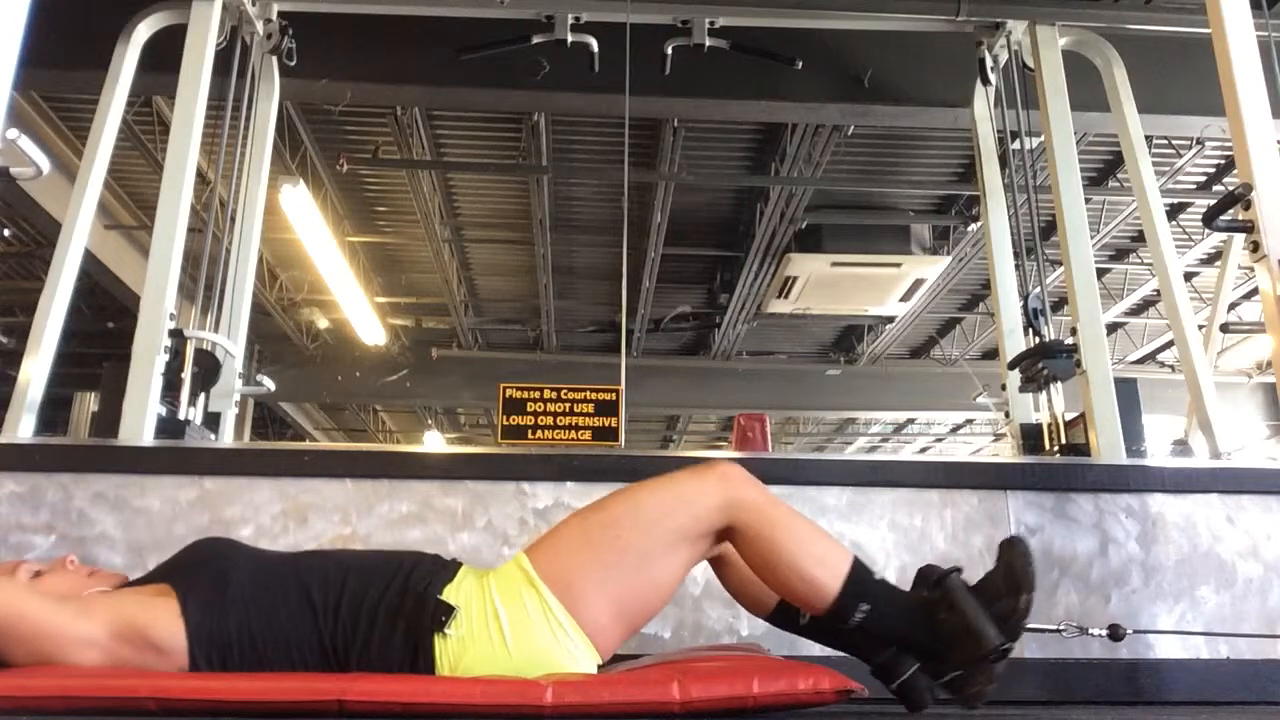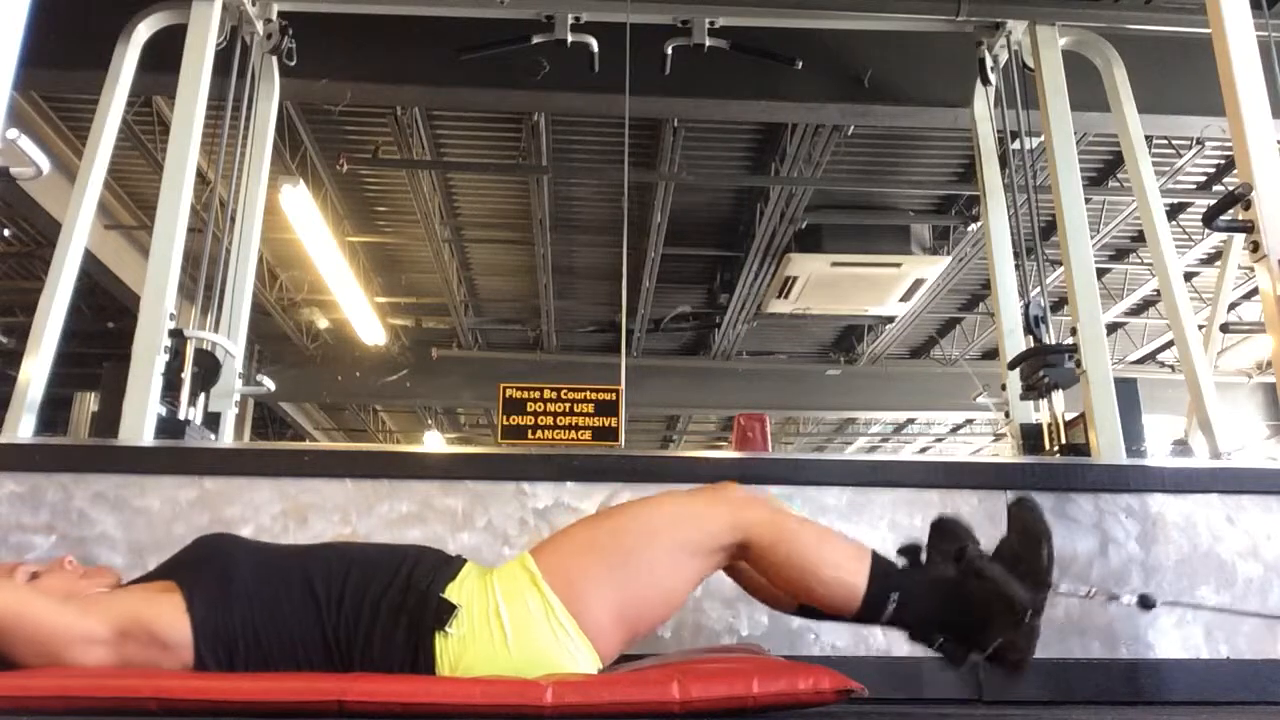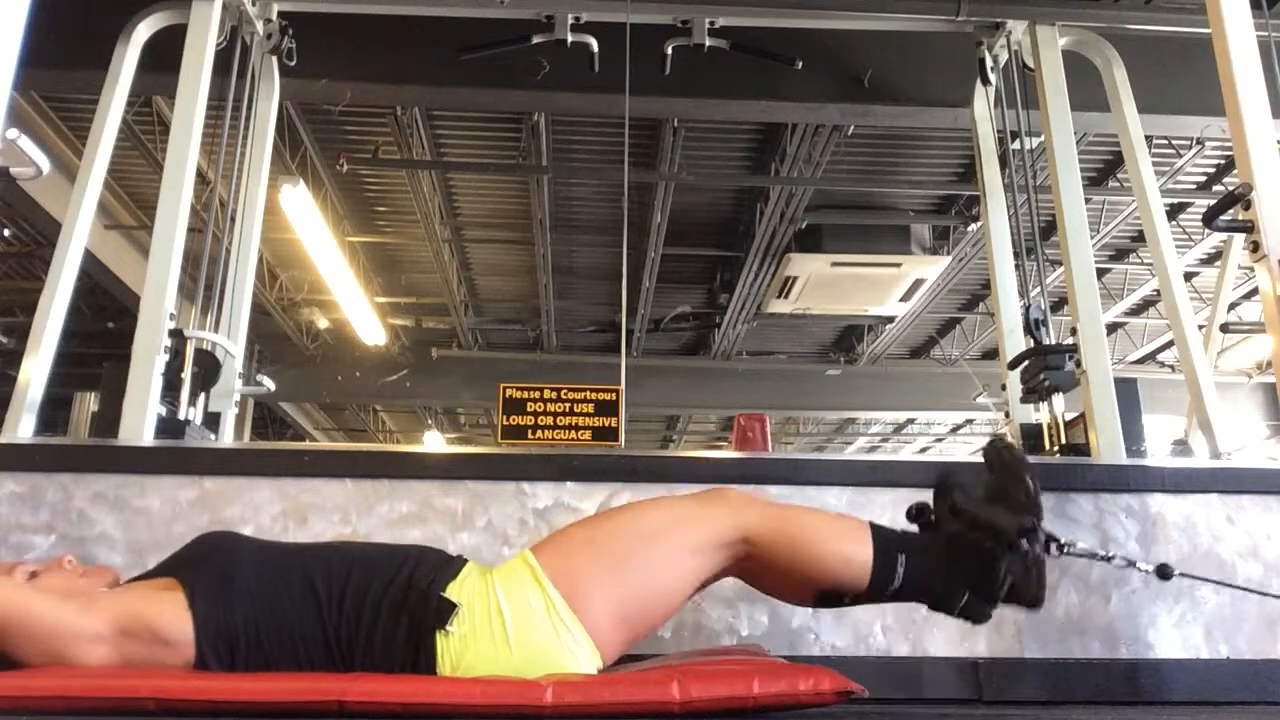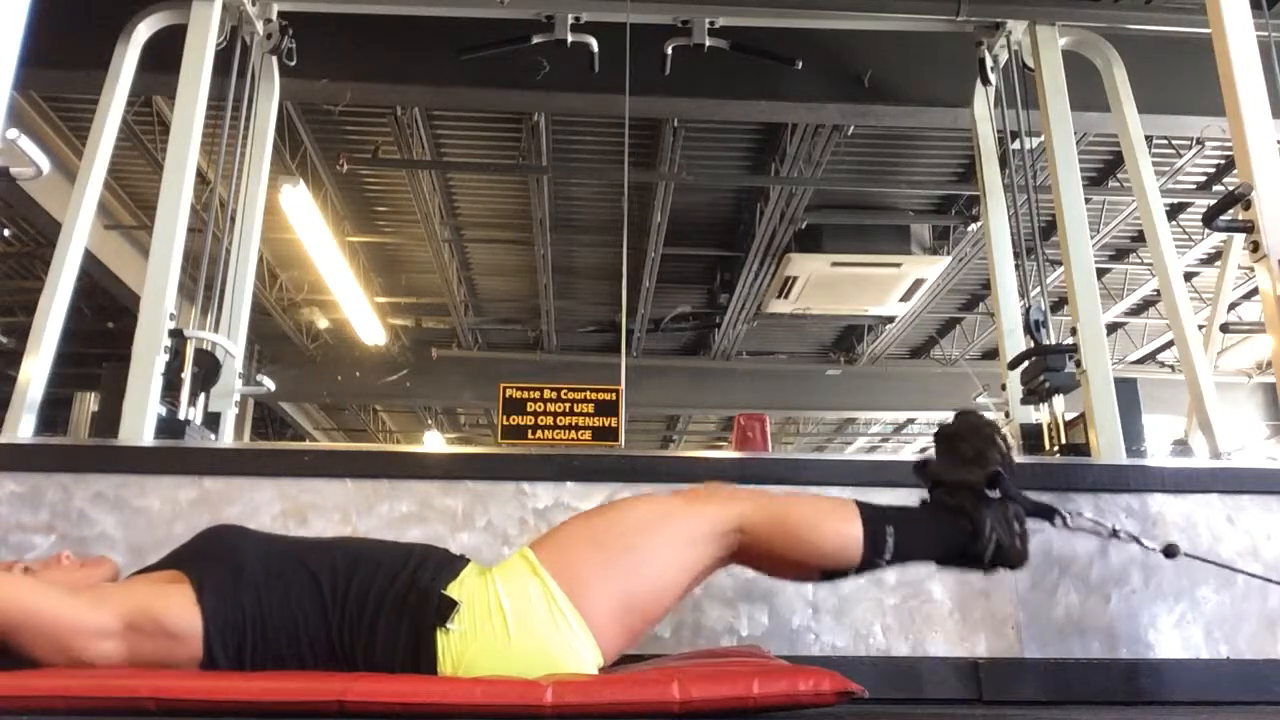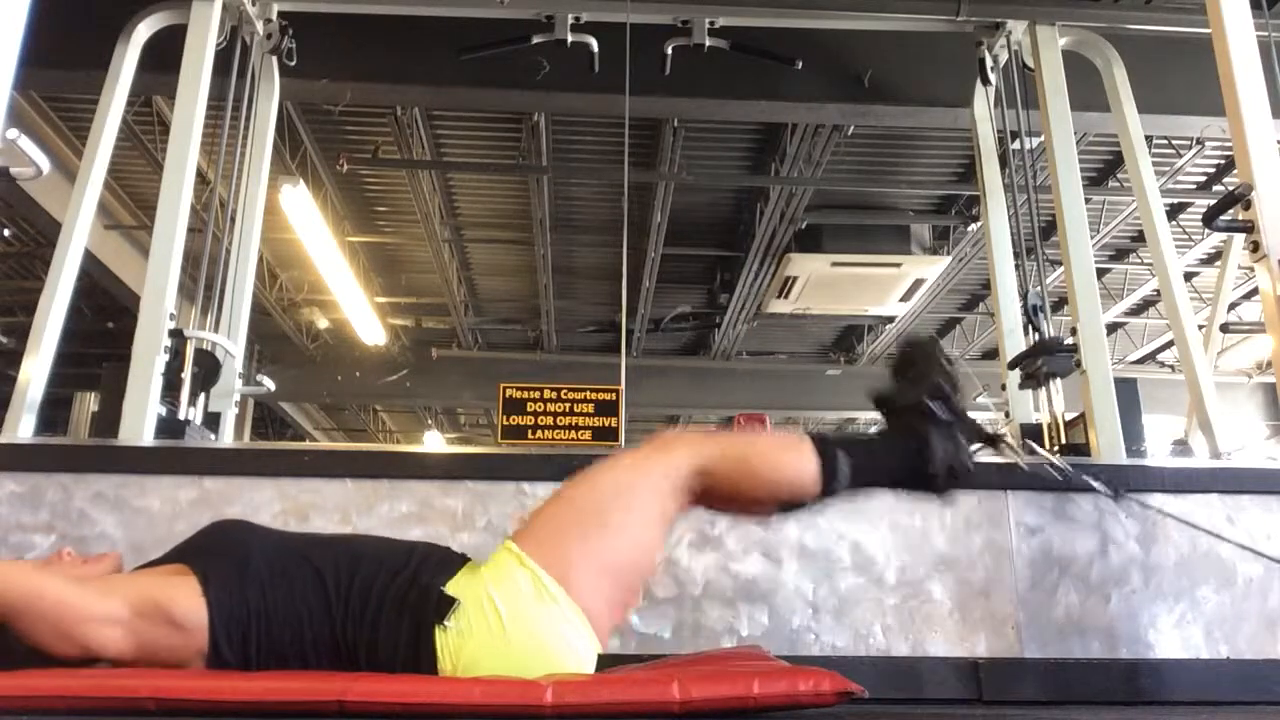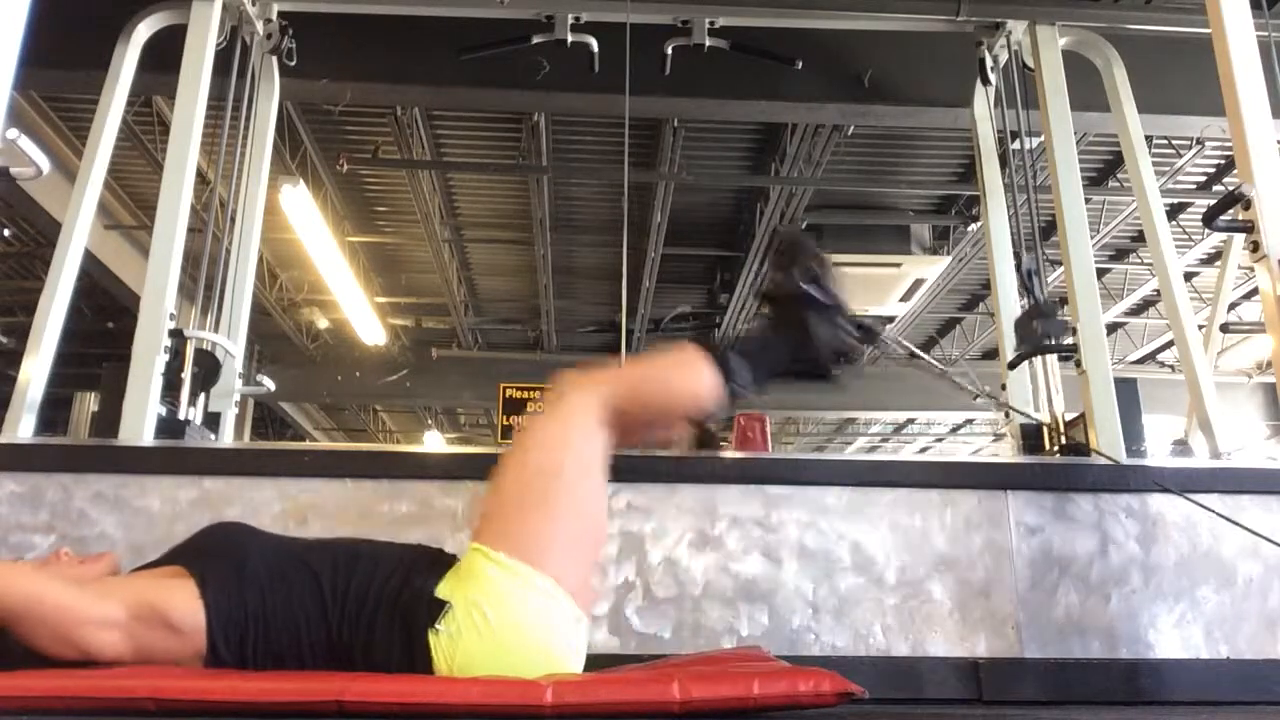
dt=0.2s
person 1, frame 1
left shoulder: (148, 607)
right shoulder: (126, 627)
left hip: (466, 616)
right hip: (482, 637)
left knee: (715, 529)
right knee: (723, 488)
right ankle: (924, 631)
person 1, frame 2
left shoulder: (152, 605)
right shoulder: (131, 627)
left hip: (469, 616)
right hip: (487, 635)
left knee: (727, 526)
right knee: (736, 510)
left ankle: (951, 602)
right ankle: (959, 606)
person 1, frame 3
left shoulder: (151, 606)
right shoulder: (136, 624)
left hip: (464, 614)
right hip: (483, 632)
left knee: (725, 532)
right knee: (733, 516)
left ankle: (950, 561)
right ankle: (968, 563)
person 1, frame 4
left shoulder: (149, 603)
right shoulder: (129, 618)
left hip: (464, 614)
right hip: (487, 634)
left knee: (716, 515)
right knee: (724, 509)
left ankle: (950, 522)
right ankle: (956, 528)
person 1, frame 5
left shoulder: (159, 603)
right shoulder: (137, 614)
left hip: (466, 621)
right hip: (492, 632)
left knee: (672, 468)
right knee: (678, 454)
left ankle: (903, 449)
right ankle: (900, 453)
person 1, frame 6
left shoulder: (147, 606)
right shoulder: (142, 618)
left hip: (463, 626)
right hip: (486, 628)
left knee: (579, 419)
right knee: (581, 398)
left ankle: (783, 346)
right ankle: (785, 344)
